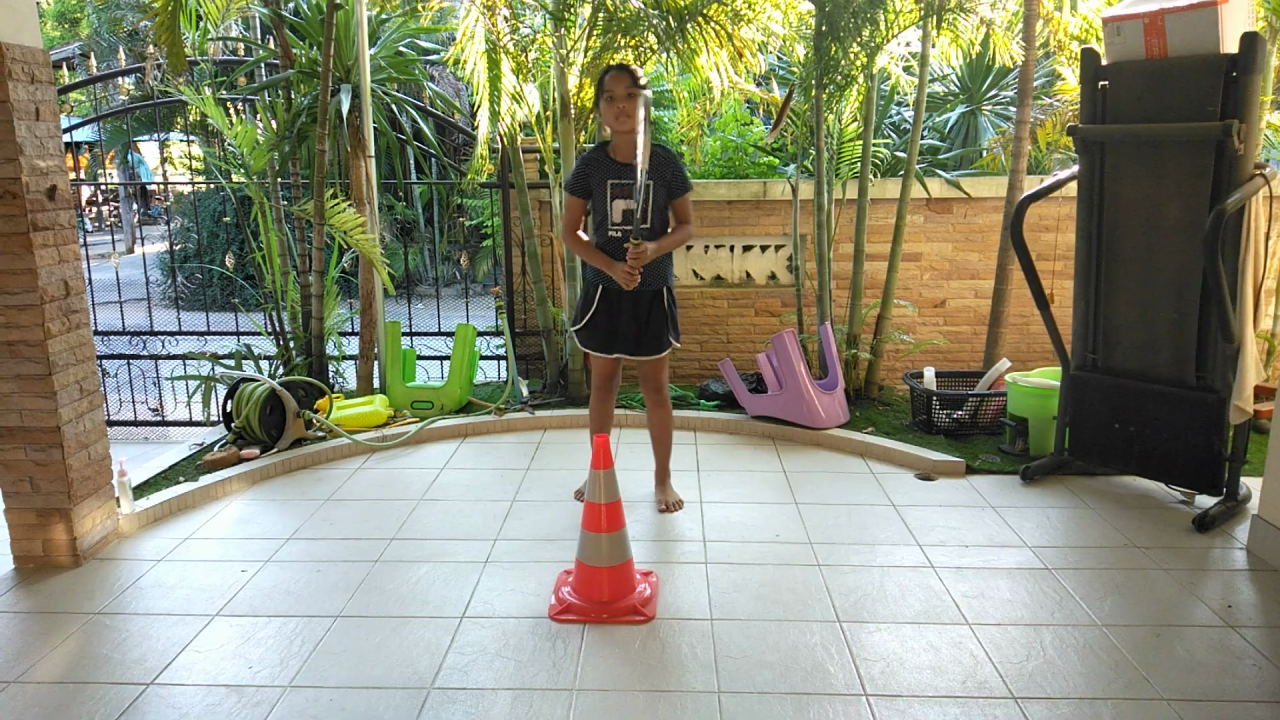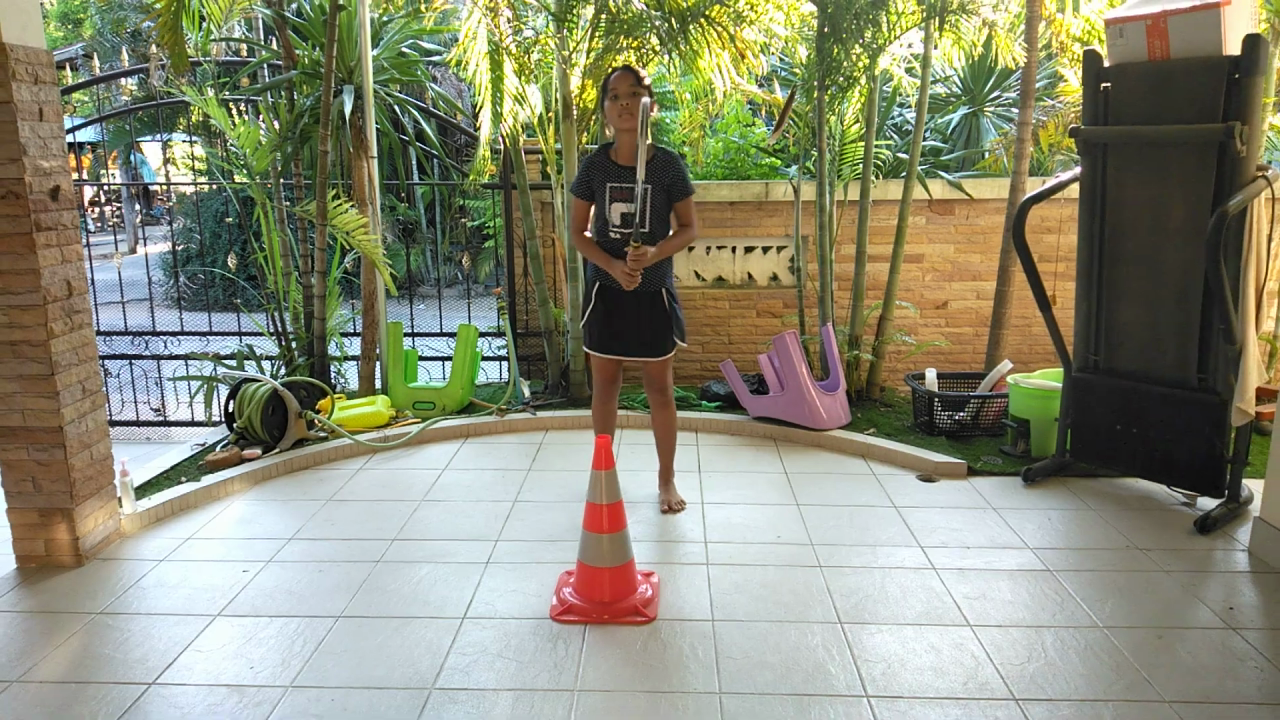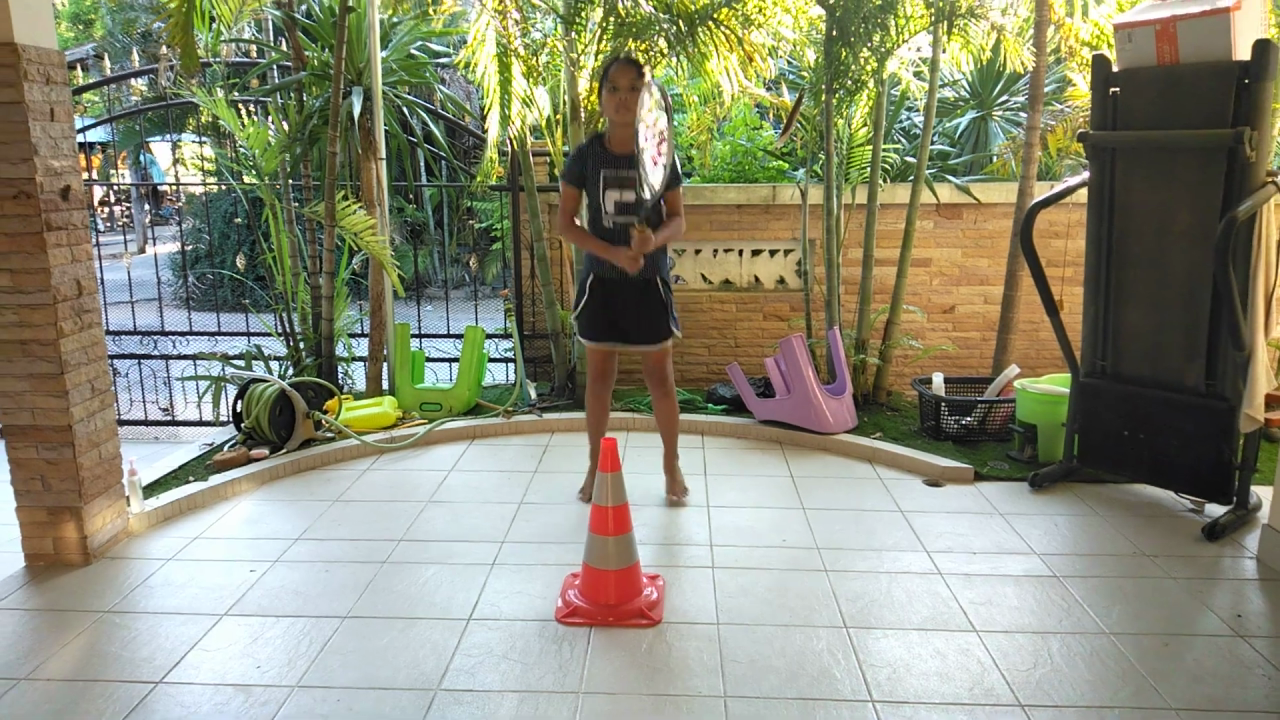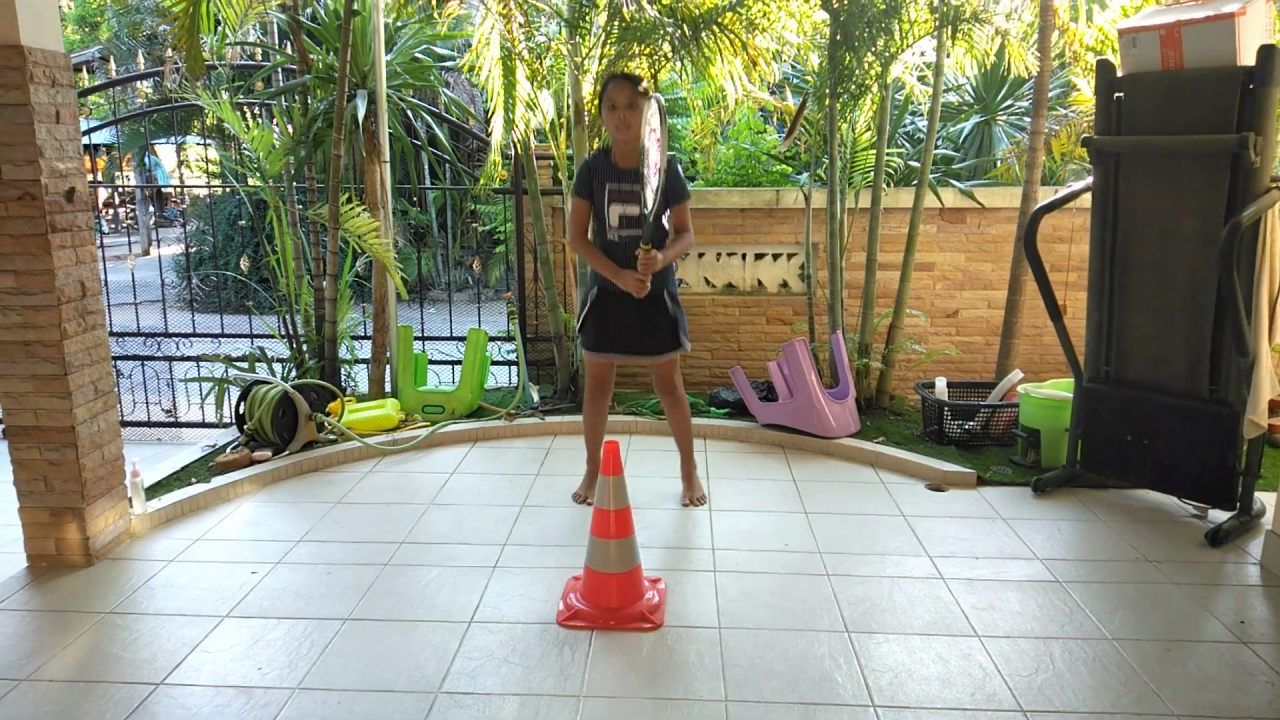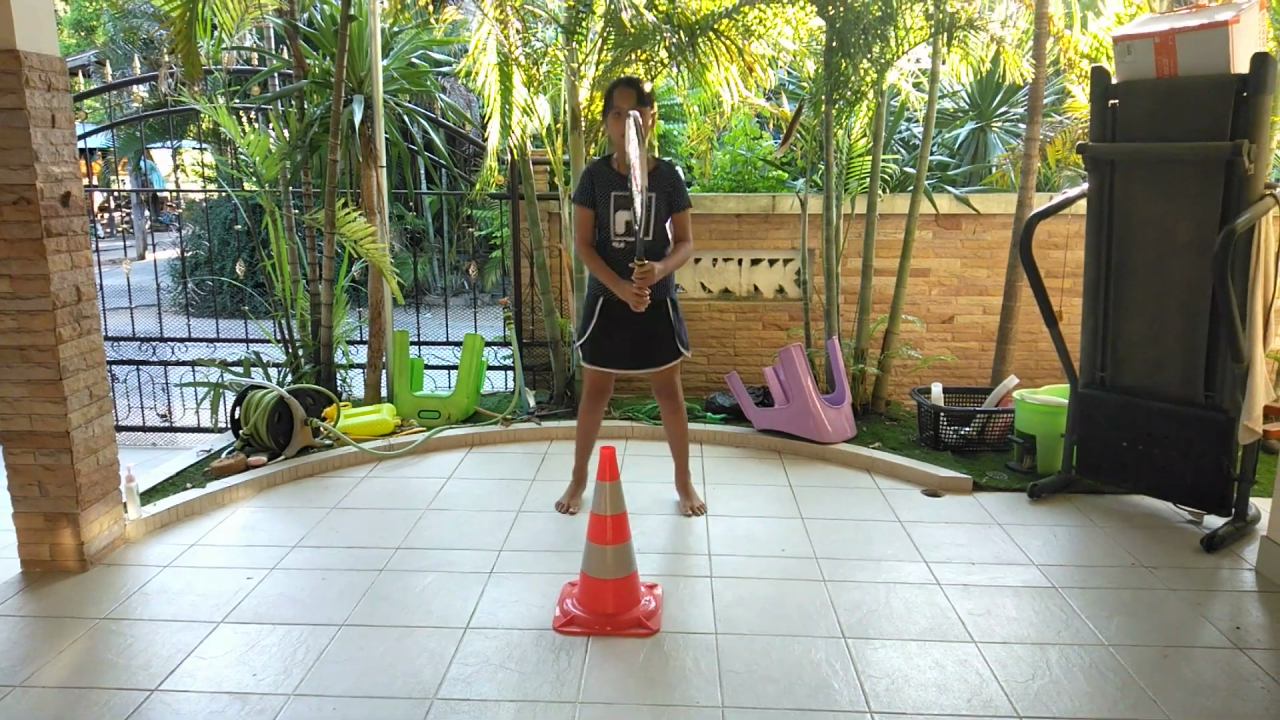
dt=0.3s
person 1, frame 1
left shoulder: (666, 161)
right shoulder: (591, 163)
left elbow: (687, 225)
right elbow: (570, 231)
left wrist: (655, 249)
right wrist: (611, 266)
left hip: (653, 290)
right hip: (604, 288)
left knee: (655, 385)
right knee: (603, 383)
left ankle: (663, 478)
person 1, frame 2
left shoulder: (668, 164)
right shoulder: (594, 165)
left elbow: (690, 229)
right elbow: (578, 232)
left wrist: (654, 255)
right wrist: (613, 265)
left hip: (654, 292)
right hip: (605, 291)
left knee: (658, 387)
right knee: (604, 384)
left ankle: (666, 479)
person 1, frame 3
right shoulder: (586, 155)
left elbow: (678, 219)
right elbow: (566, 222)
left wrist: (656, 238)
right wrist: (611, 251)
left hip: (650, 281)
right hip: (601, 280)
left knee: (659, 376)
right knee: (599, 374)
left ankle: (671, 463)
right ankle: (596, 463)
person 1, frame 4
left shoulder: (667, 168)
right shoulder: (592, 168)
left elbow: (685, 232)
right elbow: (577, 236)
left wrist: (661, 259)
right wrist: (619, 276)
left hip: (657, 292)
right hip: (606, 291)
left knee: (669, 387)
right knee: (597, 386)
left ankle: (689, 469)
right ankle: (593, 468)
person 1, frame 5
left shoulder: (668, 176)
right shoulder: (594, 176)
left elbow: (685, 242)
right elbow: (583, 244)
left wrist: (660, 269)
right wrist: (620, 287)
left hip: (657, 299)
right hip: (606, 298)
left knee: (669, 393)
right knee: (595, 394)
left ankle: (683, 479)
right ankle: (579, 478)
